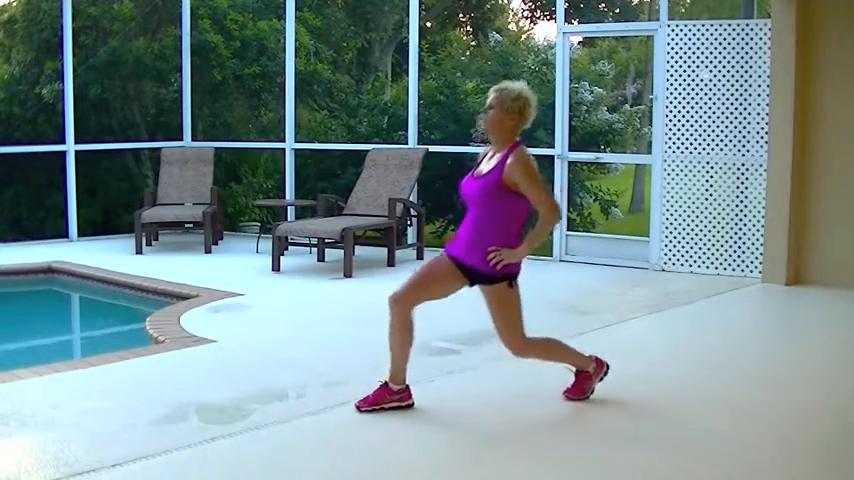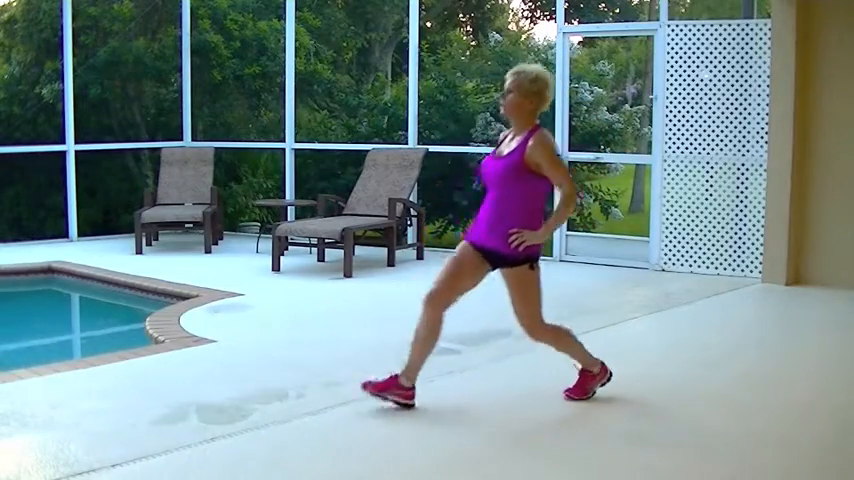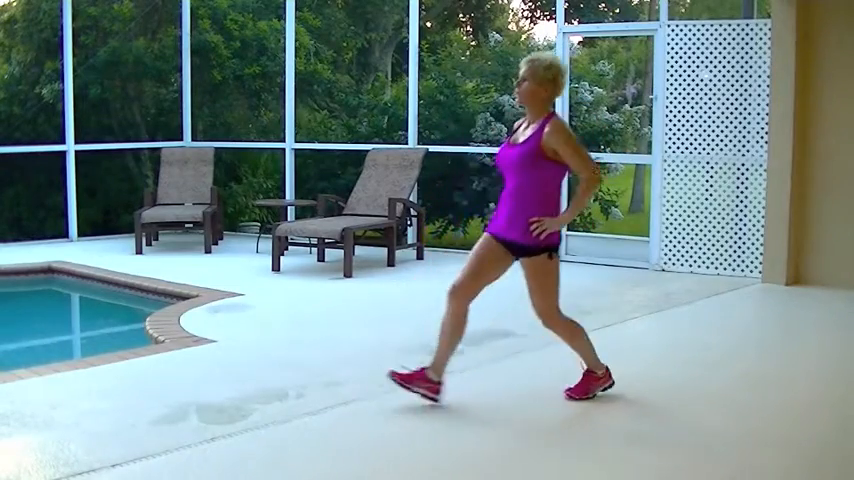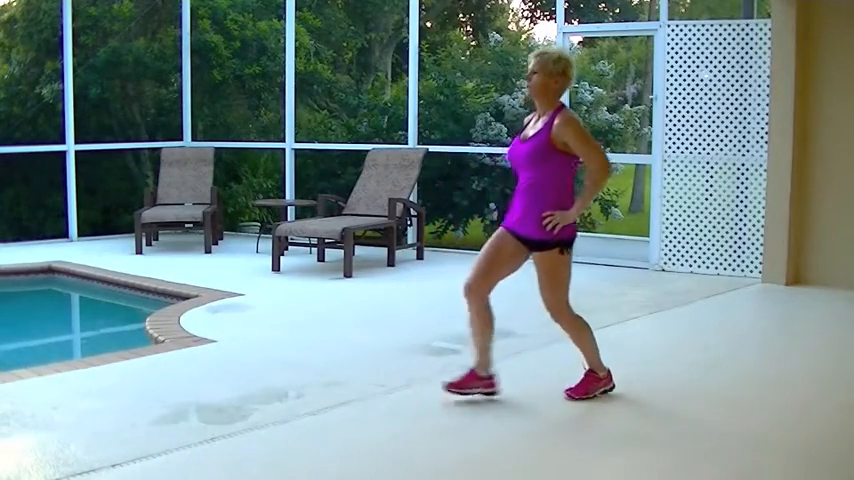
dt=0.1s
person 1, frame 1
left shoulder: (518, 161)
right shoulder: (486, 155)
left elbow: (550, 212)
left wrist: (519, 252)
left hip: (494, 264)
right hip: (460, 253)
left knee: (517, 344)
right knee: (399, 301)
left ankle: (589, 365)
right ankle: (397, 388)
person 1, frame 2
left shoulder: (538, 143)
right shoulder: (505, 137)
left elbow: (570, 192)
left wrist: (542, 233)
left hip: (517, 247)
right hip: (481, 239)
left knee: (533, 327)
right knee: (434, 300)
left ankle: (595, 369)
right ankle: (405, 383)
person 1, frame 3
left shoulder: (554, 129)
right shoulder: (520, 126)
left elbow: (591, 176)
left wrist: (562, 219)
left hip: (536, 236)
right hip: (502, 229)
left knee: (549, 316)
right knee: (458, 293)
left ankle: (599, 372)
right ankle: (432, 376)
person 1, frame 4
left shoulder: (565, 122)
right shoulder: (532, 120)
left elbow: (601, 166)
left wrist: (574, 212)
left hip: (550, 231)
right hip: (516, 224)
left knee: (557, 309)
right knee: (474, 290)
left ankle: (600, 375)
right ankle: (483, 372)
